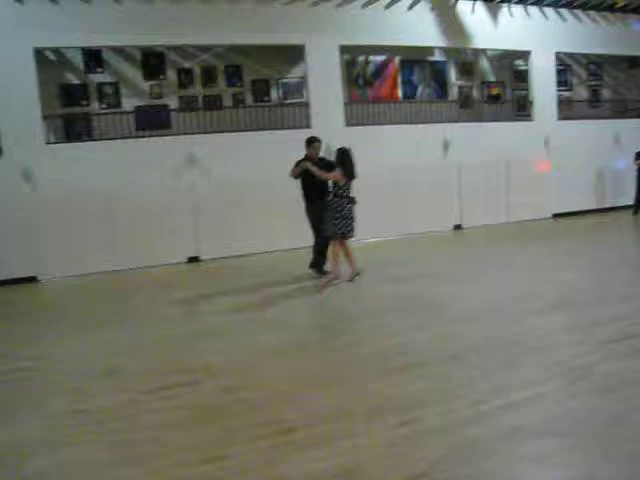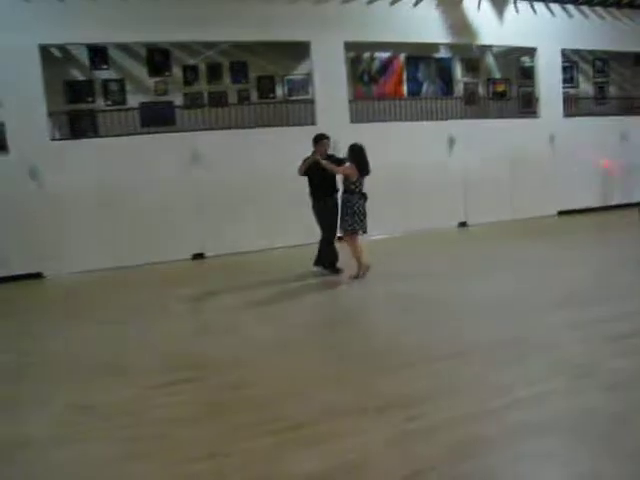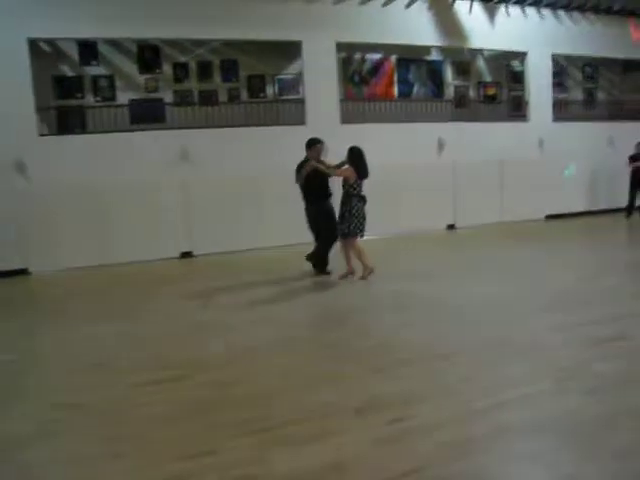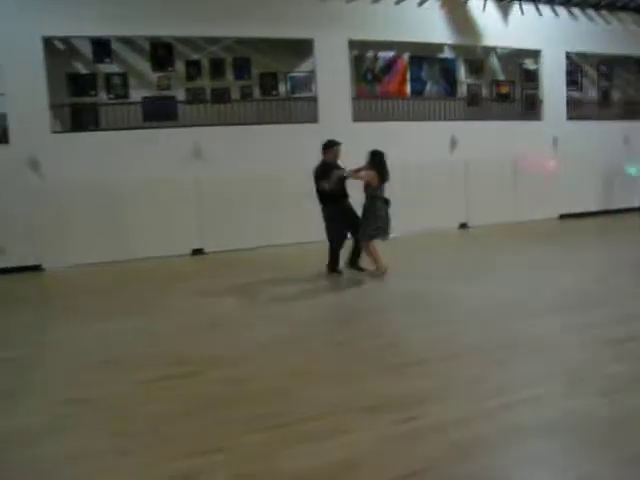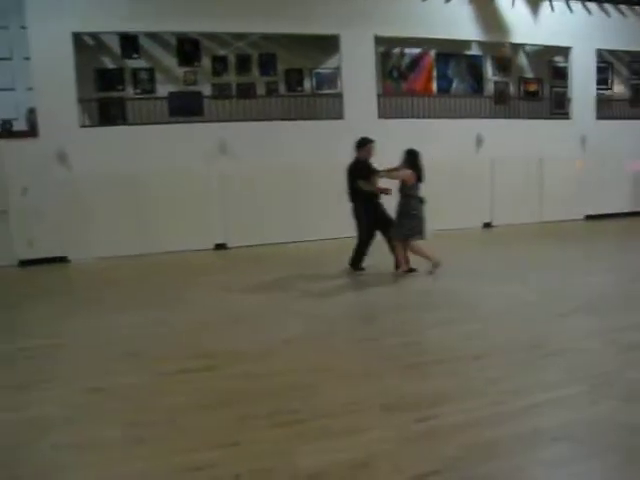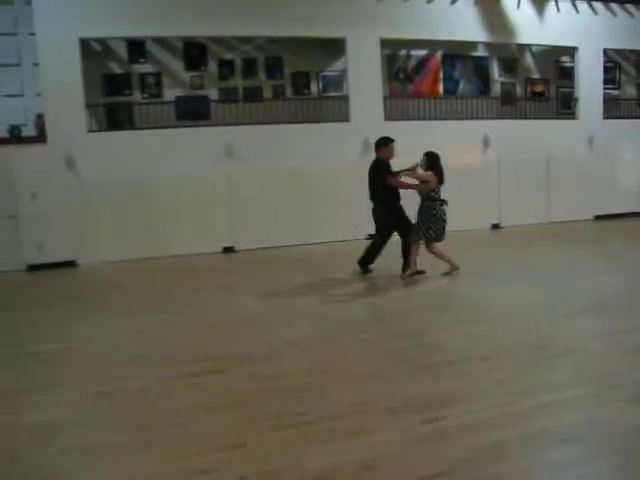
dt=0.2s
person 1, frame 1
left shoulder: (324, 162)
right shoulder: (302, 163)
right elbow: (293, 175)
right wrist: (302, 167)
left hip: (325, 202)
right hip: (313, 204)
left knee: (326, 234)
right knee: (321, 234)
left ankle: (316, 263)
right ankle: (318, 264)
person 1, frame 2
left shoulder: (331, 158)
right shoulder: (310, 161)
left elbow: (343, 164)
right elbow: (301, 172)
right wrist: (310, 160)
left hip: (332, 199)
right hip: (320, 202)
left knee: (330, 232)
right knee: (328, 233)
left ankle: (320, 261)
right ankle: (331, 264)
person 1, frame 3
left shoulder: (321, 164)
right shoulder: (303, 166)
right elbow: (299, 181)
right wrist: (307, 168)
left hip: (326, 203)
right hip: (314, 206)
left knee: (332, 234)
right knee: (322, 237)
left ankle: (314, 257)
right ankle: (320, 266)
person 1, frame 4
left shoulder: (336, 166)
right shoulder: (321, 169)
left elbow: (346, 175)
right elbow: (324, 186)
right wrist: (333, 181)
left hip: (344, 204)
right hip: (331, 208)
left knee: (359, 230)
right knee: (338, 238)
left ankle: (353, 262)
right ankle: (332, 266)
person 1, frame 5
left shoulder: (366, 165)
right shoulder: (355, 167)
left elbow: (375, 175)
right elbow: (363, 185)
right wrist: (380, 190)
left hip: (373, 204)
right hip: (362, 207)
left knee: (391, 230)
right knee: (366, 236)
left ankle: (401, 263)
right ankle: (355, 263)
person 1, frame 6
left shoulder: (383, 165)
right shoulder: (379, 165)
left elbow: (393, 179)
right elbow: (394, 182)
left wrist: (409, 170)
right wrist: (416, 187)
left hip: (393, 206)
right hip: (383, 208)
left knee: (409, 232)
right knee: (381, 238)
left ankle: (408, 266)
right ankle: (364, 262)
person 2, frame 1
left shoulder: (339, 173)
right shoulder: (347, 172)
left elbow: (324, 176)
left wrist: (309, 166)
left hip: (339, 207)
right hip: (345, 207)
left knee: (334, 239)
right knee: (342, 240)
left ankle: (335, 271)
right ankle: (354, 268)
person 2, frame 2
left shoulder: (351, 168)
right shoulder: (360, 168)
left elbow: (335, 170)
left wrist: (321, 161)
left hip: (351, 203)
right hip: (356, 202)
left knee: (350, 237)
right knee: (352, 237)
left ankle: (363, 264)
right ankle: (360, 266)
person 2, frame 3
left shoulder: (350, 171)
right shoulder: (358, 171)
left elbow: (333, 172)
left wrist: (316, 165)
left hip: (352, 206)
right hip: (355, 205)
left knee: (351, 239)
right knee: (345, 238)
left ankle: (367, 266)
right ankle: (349, 268)
person 2, frame 4
left shoulder: (372, 174)
right shoulder: (378, 174)
left elbow: (355, 176)
left hip: (374, 209)
right hip: (374, 208)
left knee: (367, 241)
right knee: (365, 240)
left ankle: (380, 266)
right ankle: (379, 265)
person 2, frame 5
left shoulder: (409, 173)
right shoulder: (407, 173)
left elbow: (394, 176)
left wrist: (380, 174)
left hip: (410, 209)
right hip: (407, 208)
left knee: (407, 242)
person 2, frame 6
left shoulder: (431, 175)
right shoulder: (426, 176)
left elbow: (416, 175)
left wrist: (403, 172)
left hip: (433, 212)
right hip: (428, 211)
